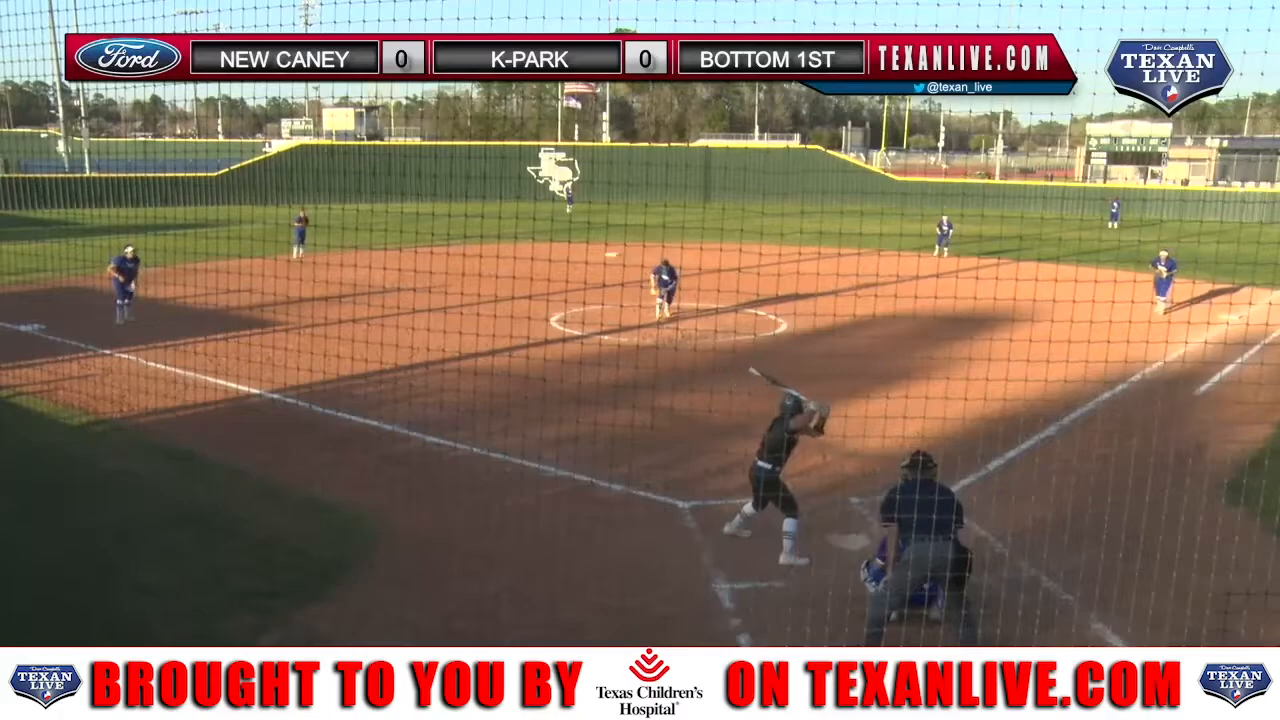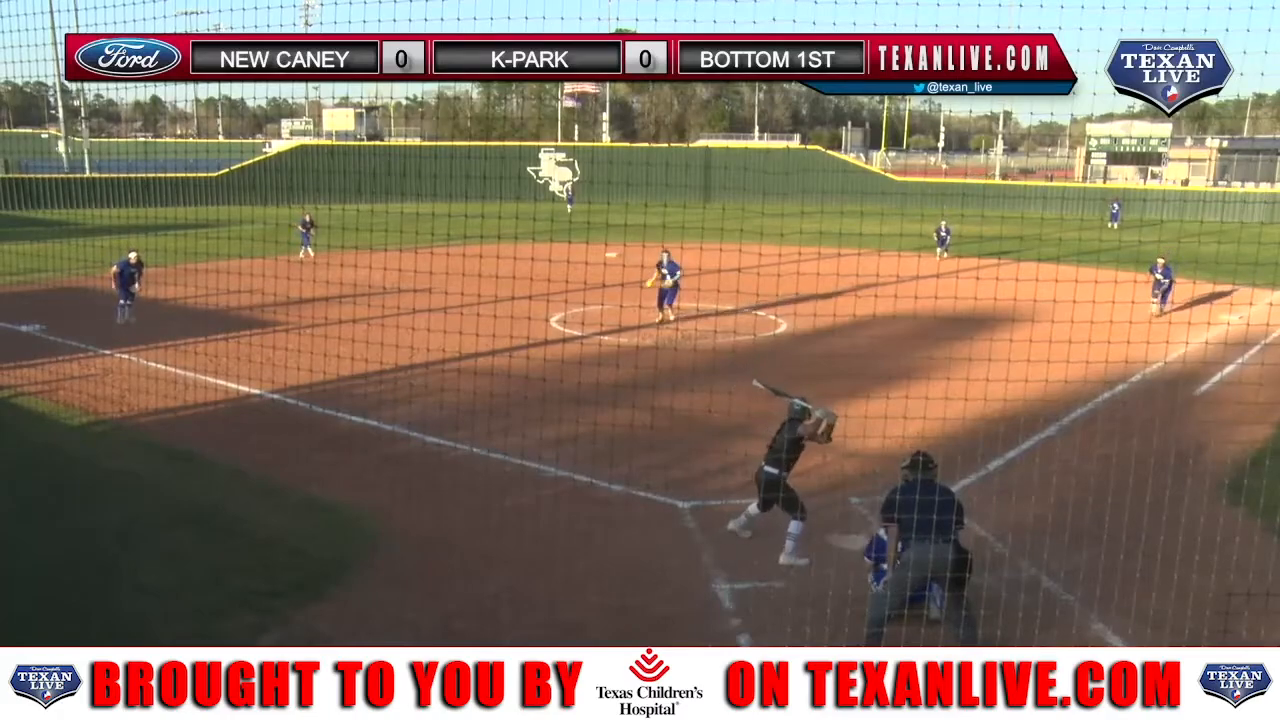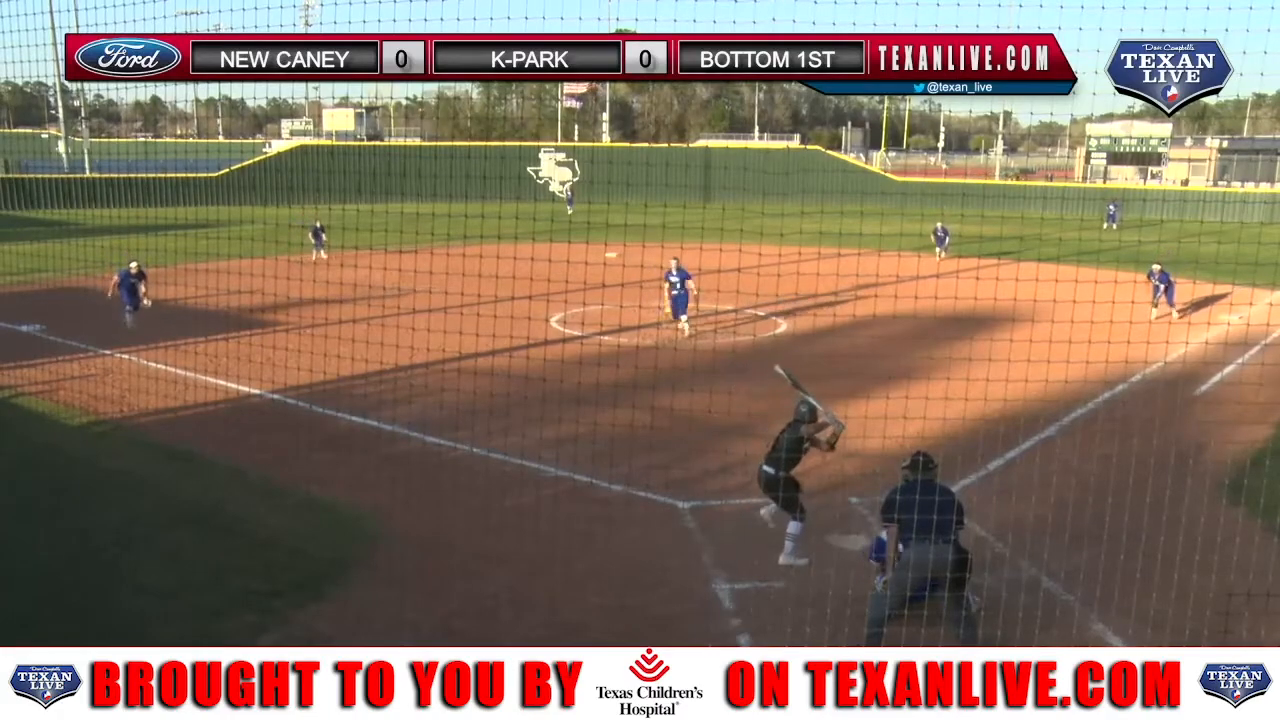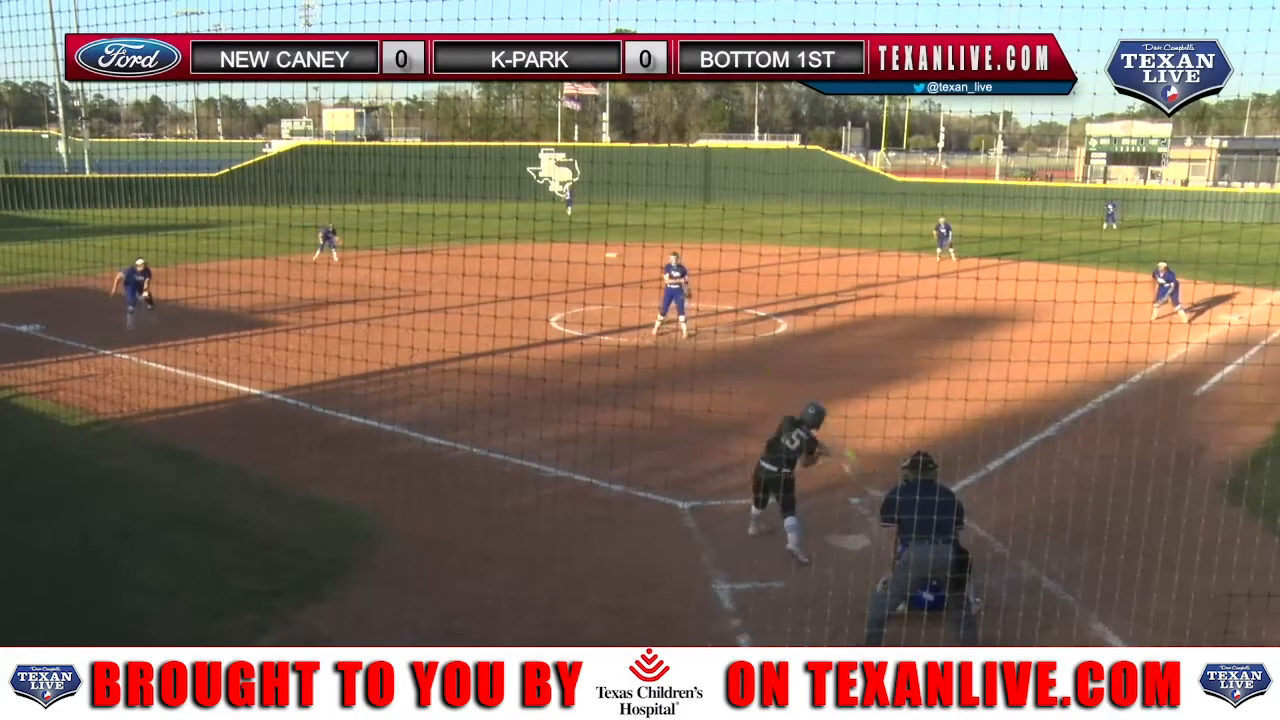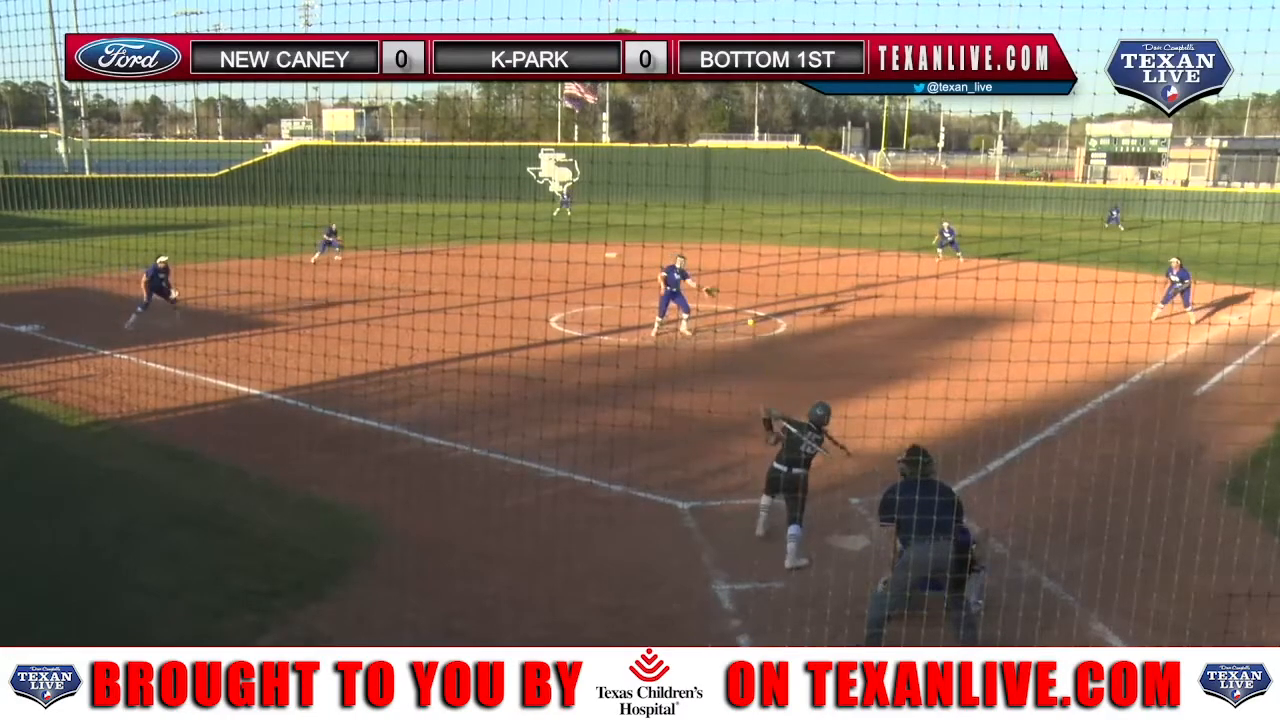
dt=0.4s
person 1, frame 1
left shoulder: (896, 494)
right shoulder: (948, 494)
left elbow: (893, 537)
right elbow: (955, 531)
left wrist: (890, 571)
left hip: (916, 553)
right hip: (949, 553)
left knee: (882, 601)
right knee: (959, 605)
person 1, frame 2
left shoulder: (897, 494)
right shoulder: (949, 495)
left elbow: (893, 537)
right elbow: (955, 533)
left wrist: (890, 571)
left hip: (916, 554)
right hip: (949, 554)
left knee: (881, 602)
right knee: (959, 605)
person 1, frame 3
left shoulder: (897, 495)
right shoulder: (949, 495)
left elbow: (892, 537)
right elbow: (955, 533)
left wrist: (889, 572)
left hip: (915, 555)
right hip: (949, 555)
left knee: (881, 600)
right knee: (960, 604)
person 1, frame 4
left shoulder: (896, 495)
right shoulder: (949, 495)
right elbow: (956, 534)
left wrist: (889, 571)
left hip: (915, 554)
right hip: (949, 555)
left knee: (882, 600)
right knee: (960, 602)
person 1, frame 5
left shoulder: (894, 493)
right shoulder: (947, 492)
left wrist: (890, 572)
left hip: (916, 554)
right hip: (949, 553)
left knee: (883, 599)
right knee: (959, 602)
person 2, frame 1
left shoulder: (791, 424)
right shoulder: (784, 423)
left elbow: (815, 432)
right elbow: (803, 422)
left wrist: (822, 415)
right wrist: (813, 409)
left hip: (758, 470)
right hip: (767, 475)
left knee: (759, 502)
right knee: (791, 510)
left ankle: (733, 526)
right ankle: (788, 555)
person 2, frame 2
left shoulder: (797, 429)
right shoulder: (792, 428)
left elbow: (823, 438)
right elbow: (811, 430)
left wrist: (829, 422)
right wrist: (819, 417)
left hip: (764, 474)
right hip: (773, 479)
left knee: (764, 504)
right knee: (799, 513)
left ankle: (737, 524)
right ankle: (789, 555)
person 2, frame 3
left shoulder: (804, 432)
right shoulder: (795, 429)
left elbow: (825, 446)
right elbow: (813, 428)
left wrist: (836, 433)
right wrist: (827, 422)
left hip: (770, 474)
right hip: (771, 478)
left knee: (795, 489)
right knee: (798, 513)
left ankle: (769, 511)
right ankle: (788, 556)
person 2, frame 4
left shoulder: (789, 421)
right shoulder: (809, 441)
right elbow: (803, 464)
right wrist: (819, 453)
left hip: (762, 471)
right hip: (782, 476)
left knee: (759, 501)
right knee: (788, 512)
left ankle: (755, 526)
right ankle: (794, 543)
person 2, frame 5
left shoulder: (796, 427)
right shoulder: (821, 435)
left elbow: (772, 441)
left wrist: (766, 420)
right wrist: (786, 420)
left hip: (777, 472)
right hip: (798, 479)
left knee: (769, 493)
right knee: (794, 519)
left ankle: (762, 527)
right ankle: (792, 557)
